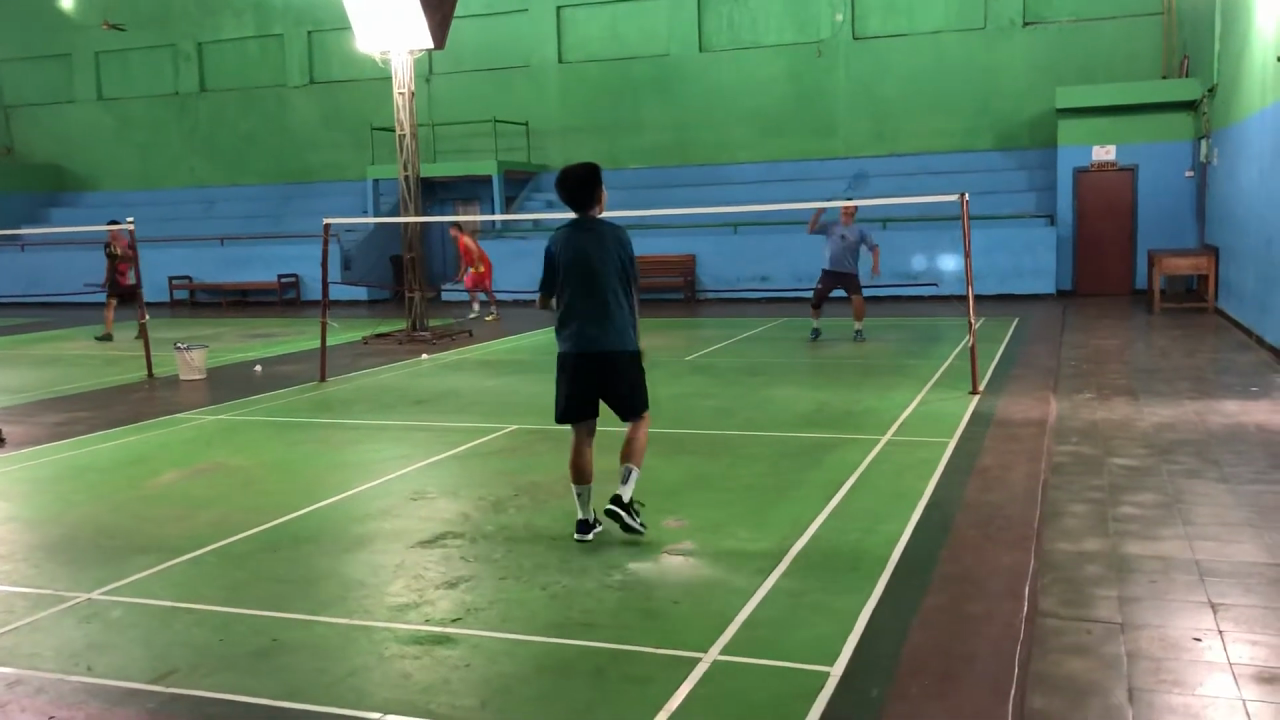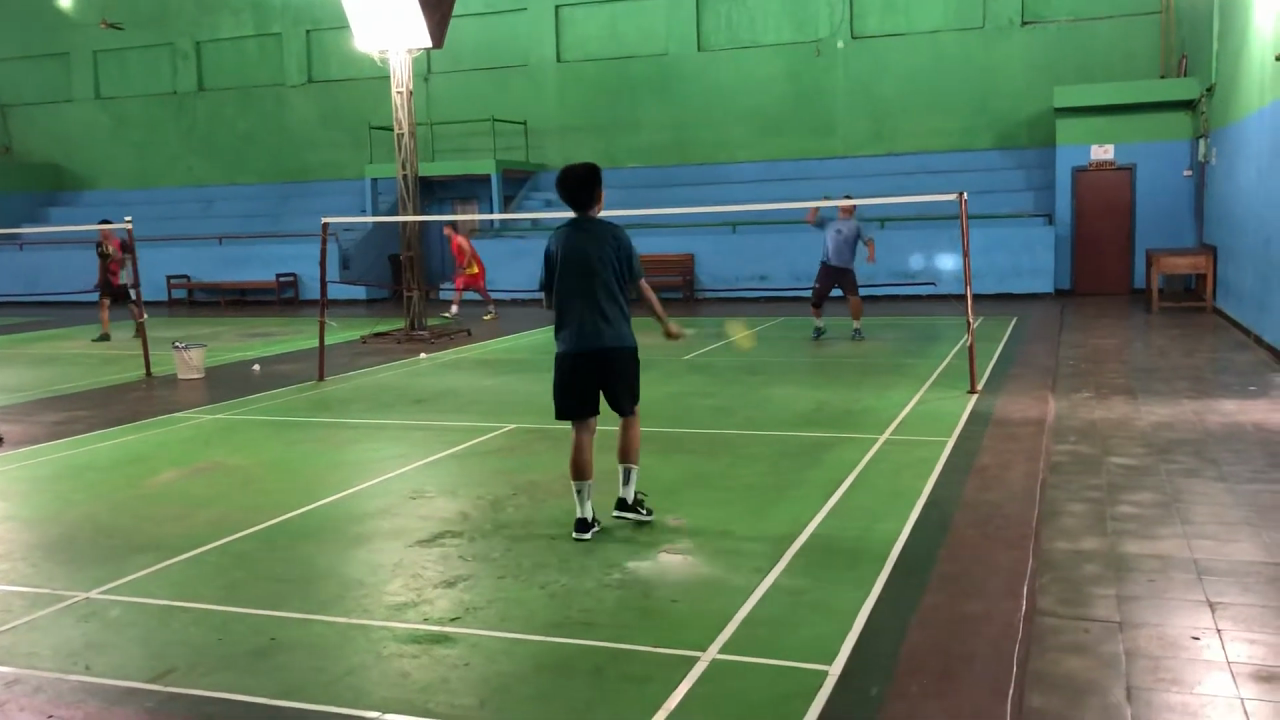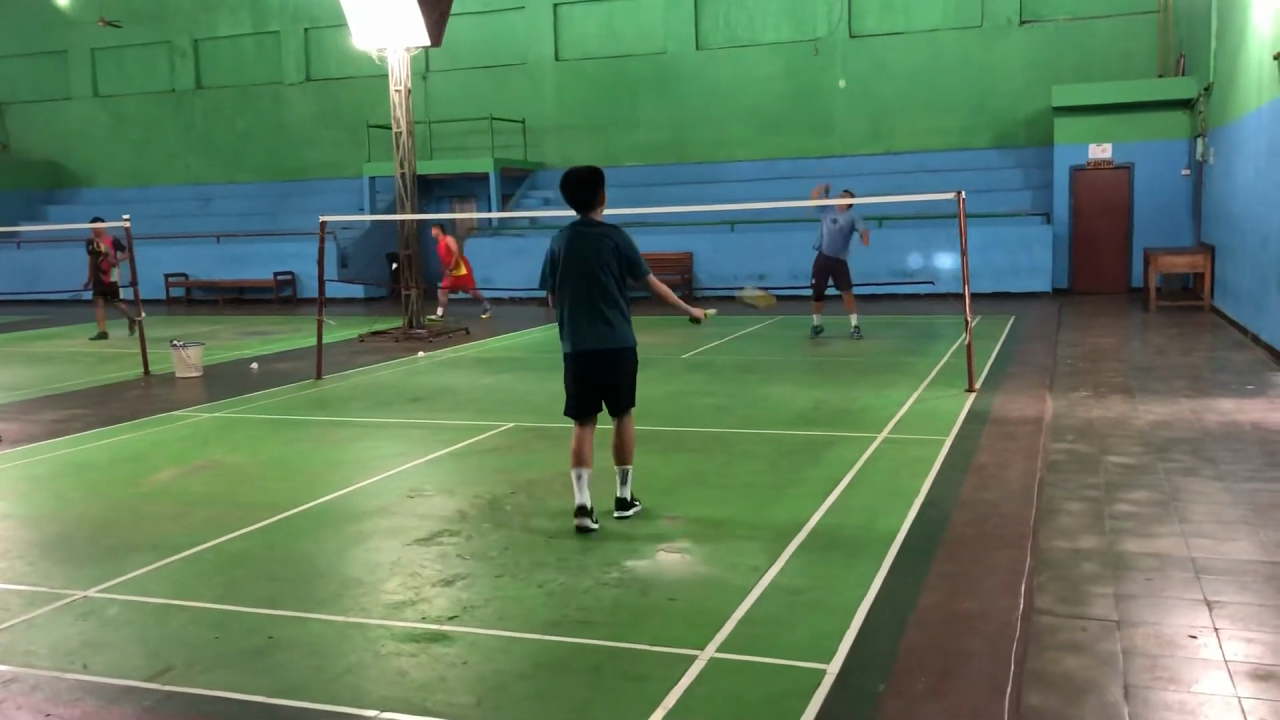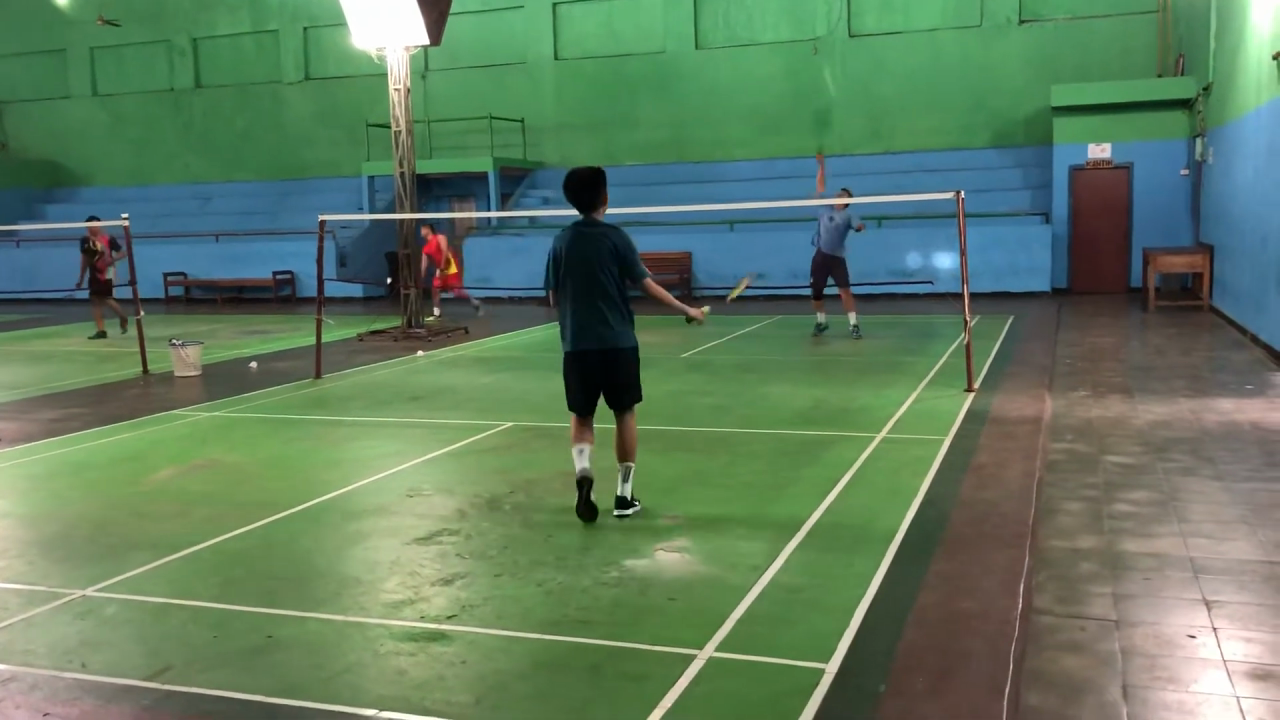
dt=0.1s
person 1, frame 1
left shoulder: (558, 241)
right shoulder: (617, 236)
left elbow: (544, 301)
right elbow: (631, 293)
right wrist: (634, 334)
left hip: (573, 350)
right hip: (619, 346)
left knee: (582, 432)
right knee: (638, 420)
left ankle: (585, 518)
right ankle: (623, 497)
person 1, frame 2
left shoulder: (556, 241)
right shoulder: (613, 235)
left elbow: (547, 299)
right elbow: (640, 288)
right wrist: (667, 323)
left hip: (572, 347)
right hip: (616, 343)
left knee: (583, 429)
right knee: (629, 417)
left ankle: (584, 516)
right ankle: (629, 498)
person 1, frame 3
left shoulder: (559, 241)
right shoulder: (615, 237)
left elbow: (552, 300)
right elbow: (651, 283)
right wrist: (690, 310)
left hip: (577, 347)
right hip: (618, 344)
left knee: (583, 426)
right knee: (623, 418)
left ankle: (582, 505)
right ankle: (623, 497)
person 1, frame 4
left shoulder: (562, 241)
right shoulder: (615, 238)
left elbow: (554, 298)
right elbow: (646, 286)
right wrist: (688, 311)
left hip: (577, 345)
right hip: (618, 342)
left knee: (581, 419)
right knee: (624, 416)
left ankle: (583, 472)
right ankle: (625, 494)
